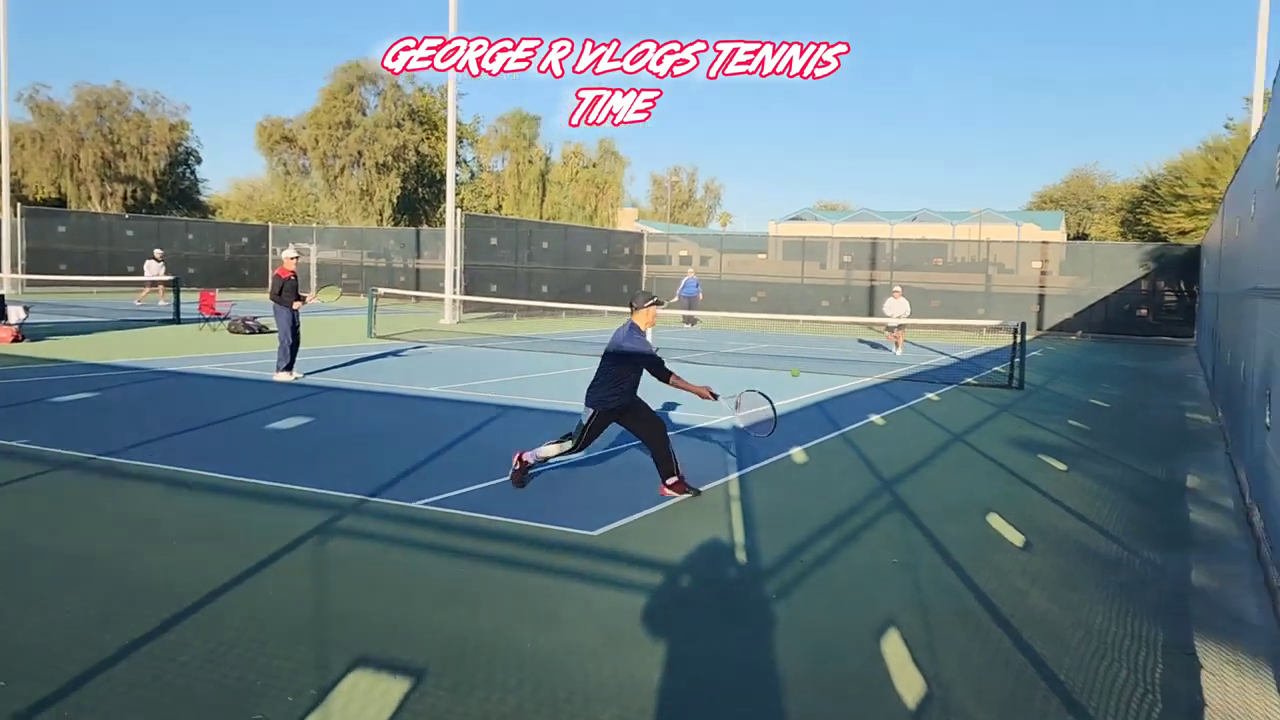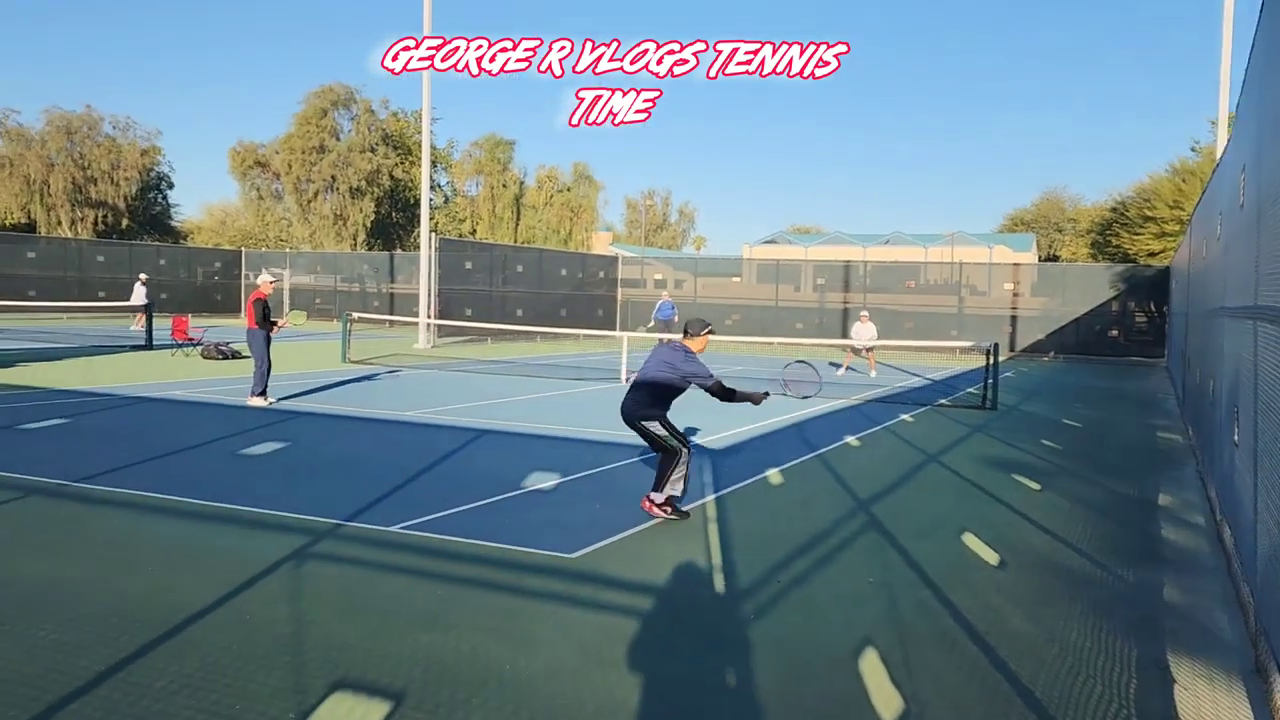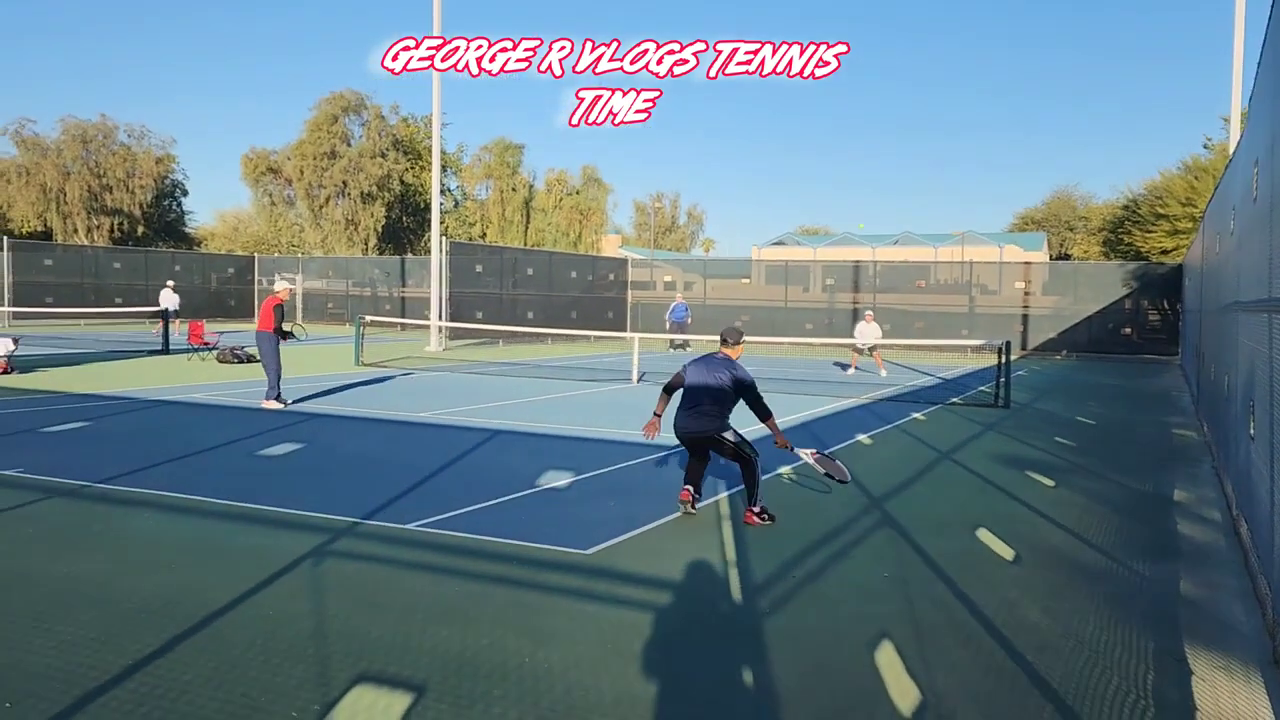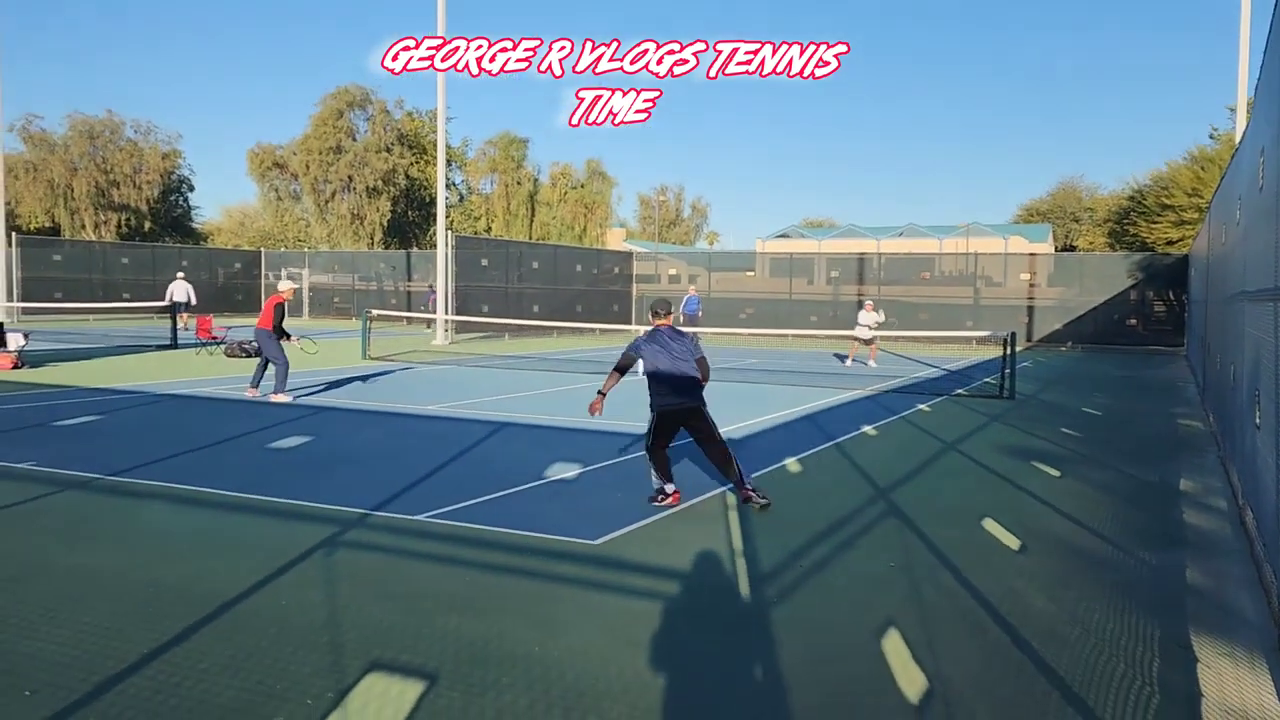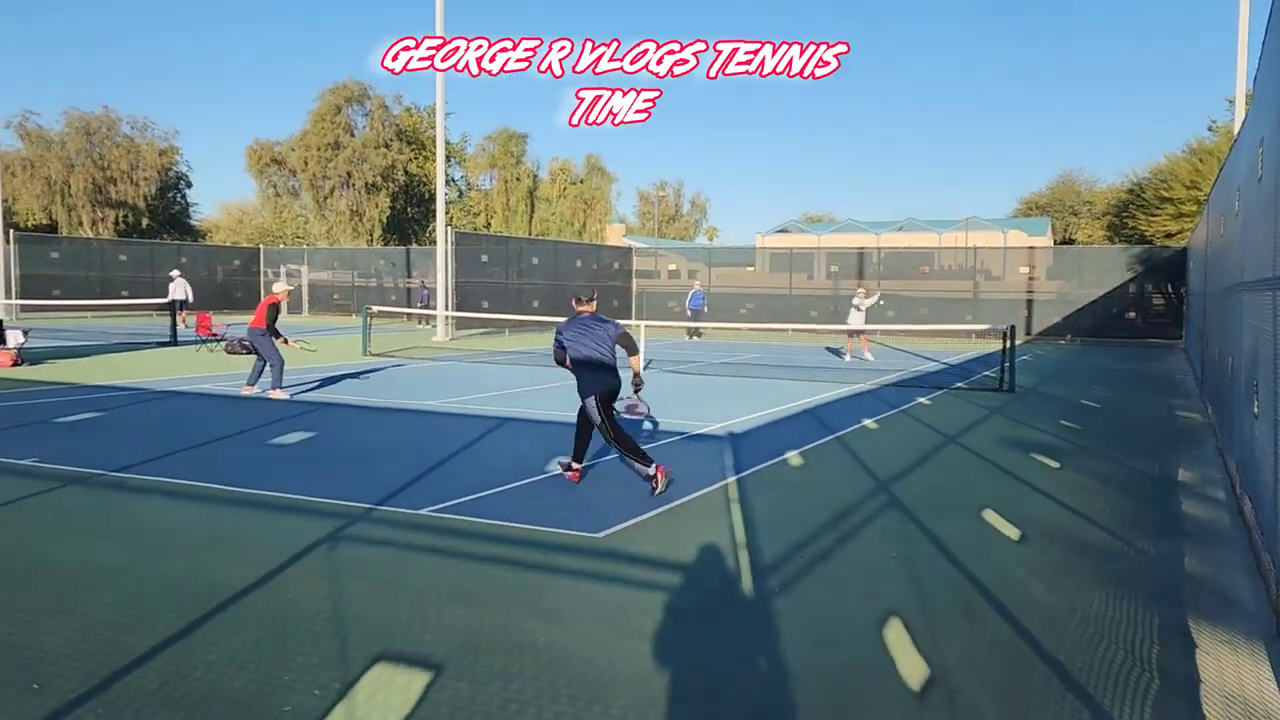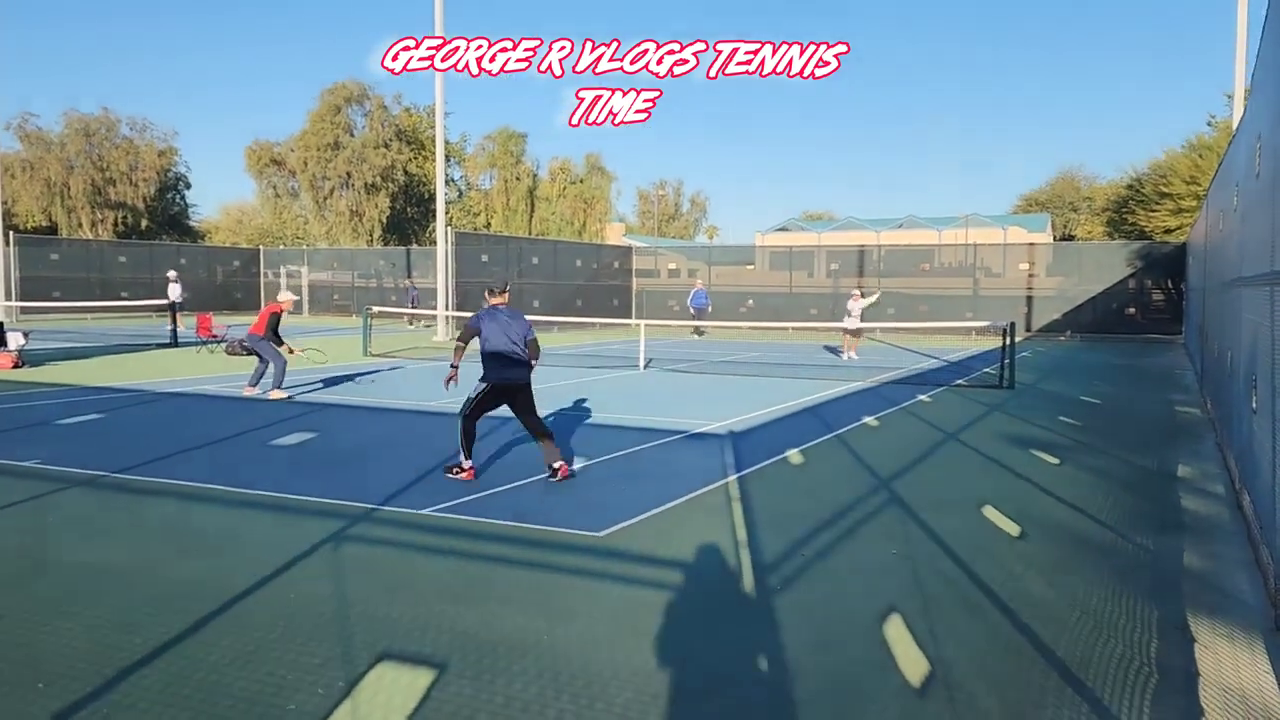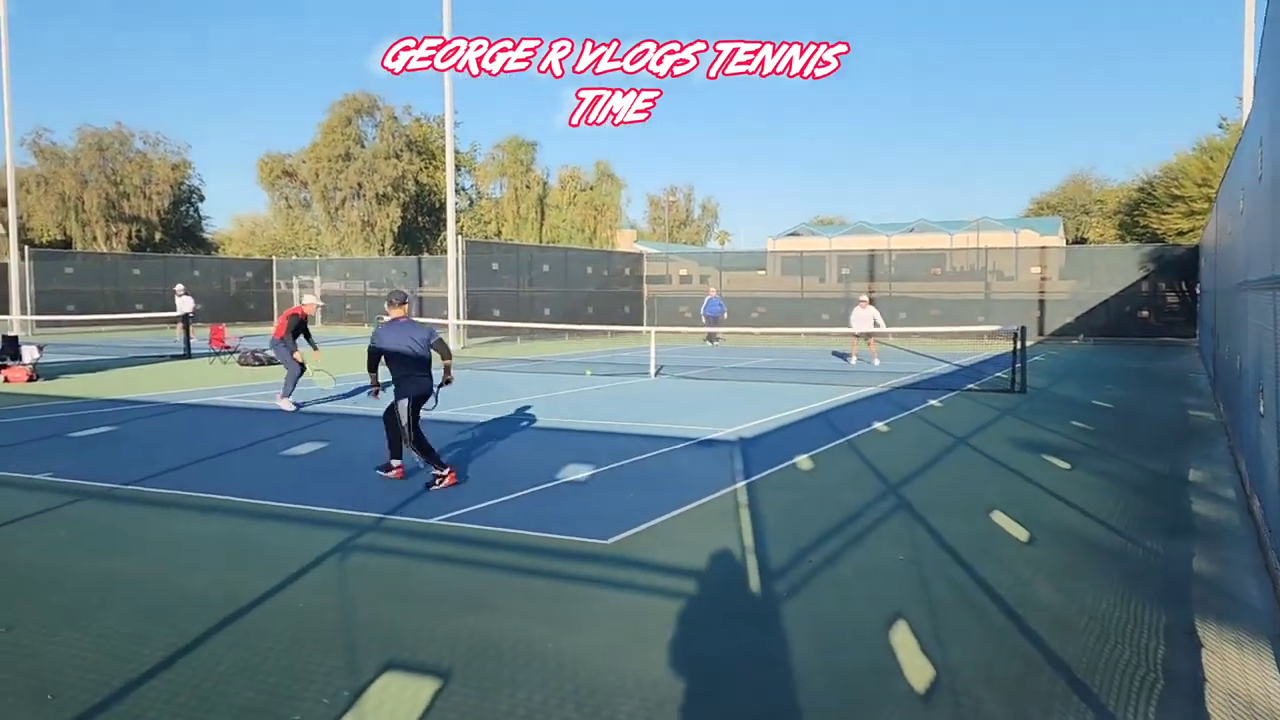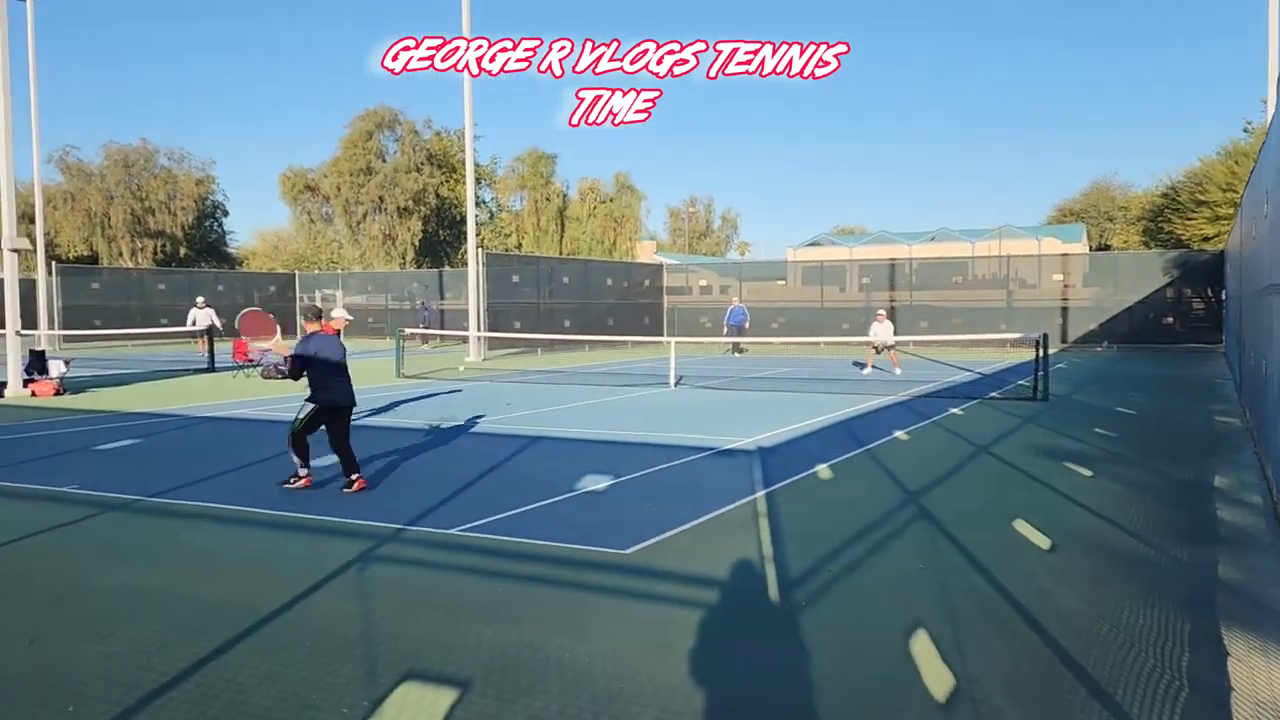
dt=0.3s
person 1, frame 1
left shoulder: (629, 332)
right shoulder: (634, 340)
right elbow: (662, 373)
right wrist: (695, 389)
left hip: (624, 399)
right hip: (602, 402)
left knee: (656, 429)
right knee: (575, 443)
left ankle: (671, 483)
right ankle: (524, 460)
person 1, frame 2
left shoulder: (664, 348)
right shoulder: (690, 363)
right elbow: (722, 393)
left wrist: (640, 376)
right wrist: (754, 397)
left hip: (632, 409)
right hip: (644, 414)
left knee: (673, 451)
right knee: (680, 451)
left ankle: (658, 499)
right ankle: (658, 500)
person 1, frame 3
left shoulder: (695, 363)
right shoulder: (739, 373)
left elbow: (668, 389)
right elbow: (759, 407)
left wrist: (656, 417)
right wrist: (778, 434)
left hip: (682, 428)
right hip: (713, 428)
left knee: (698, 457)
right knee: (749, 459)
left ankle: (688, 492)
right ankle: (754, 510)
person 1, frame 4
left shoulder: (643, 342)
right shoulder: (688, 338)
left elbow: (620, 369)
right elbow: (704, 373)
left wrist: (601, 395)
left hip: (663, 407)
right hip: (692, 403)
left knee: (656, 448)
right knee: (717, 447)
left ankle: (668, 491)
right ankle: (746, 491)
person 1, frame 5
left shoulder: (564, 328)
right shoulder: (608, 323)
left elbow: (559, 359)
right elbow: (631, 346)
left wrist: (573, 366)
right wrist: (637, 375)
left hip: (592, 388)
right hip: (612, 383)
left knee: (614, 436)
right knee: (584, 419)
left ankle: (653, 472)
right ankle: (575, 466)
person 1, frame 6
left shoulder: (481, 317)
right shoulder: (521, 319)
left elbow: (462, 341)
right elbow: (534, 352)
left wrist: (454, 367)
left hip: (496, 379)
right hip: (521, 379)
left knee: (468, 416)
right knee: (533, 422)
left ankle: (466, 466)
right ankle: (558, 465)
person 1, frame 7
left shoulder: (380, 333)
right shoulder: (423, 329)
left elbow: (372, 365)
right elbow: (445, 352)
left wrist: (375, 385)
right wrist: (447, 374)
left hip: (407, 389)
right hip: (424, 387)
left knee: (412, 437)
right knee: (390, 418)
left ankle: (444, 473)
right ankle: (395, 465)
person 1, frame 8
left shoulder: (305, 344)
right shoulder: (336, 341)
left elbow: (294, 375)
left wrist: (289, 359)
left hip: (324, 399)
right hip: (346, 398)
left knee: (297, 435)
right knee: (339, 441)
left ankle: (303, 474)
right ankle: (355, 478)
